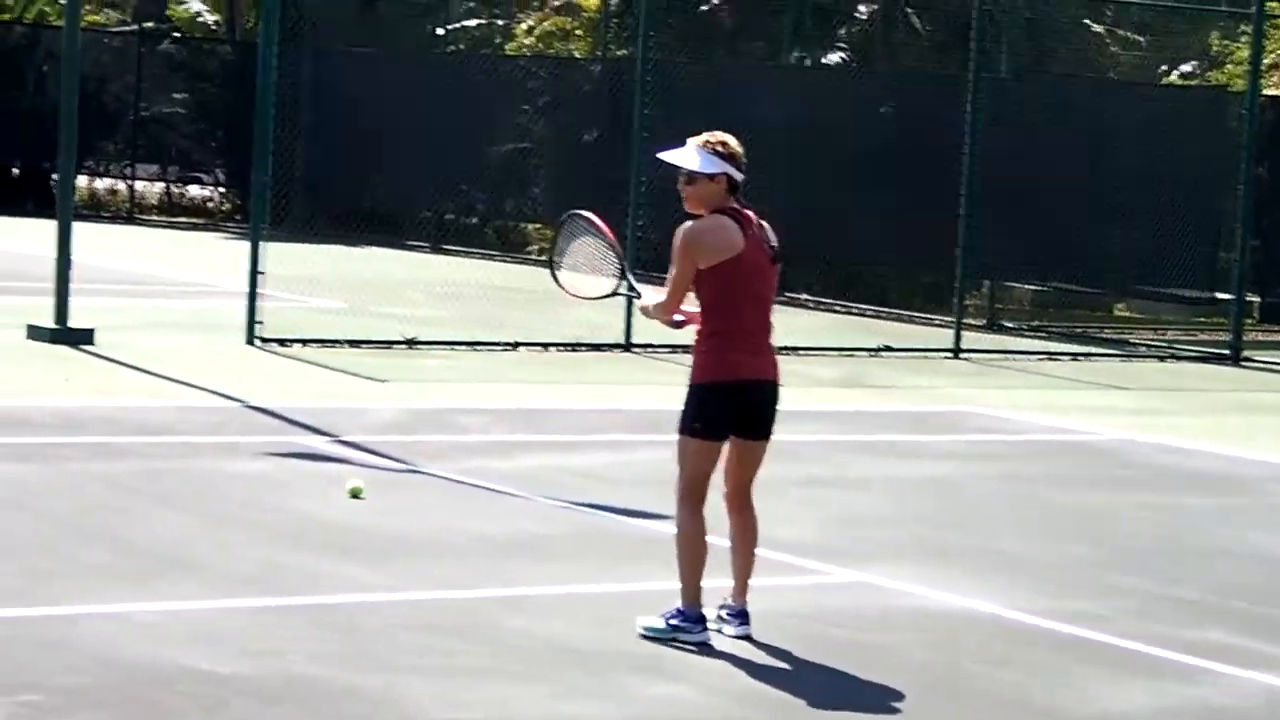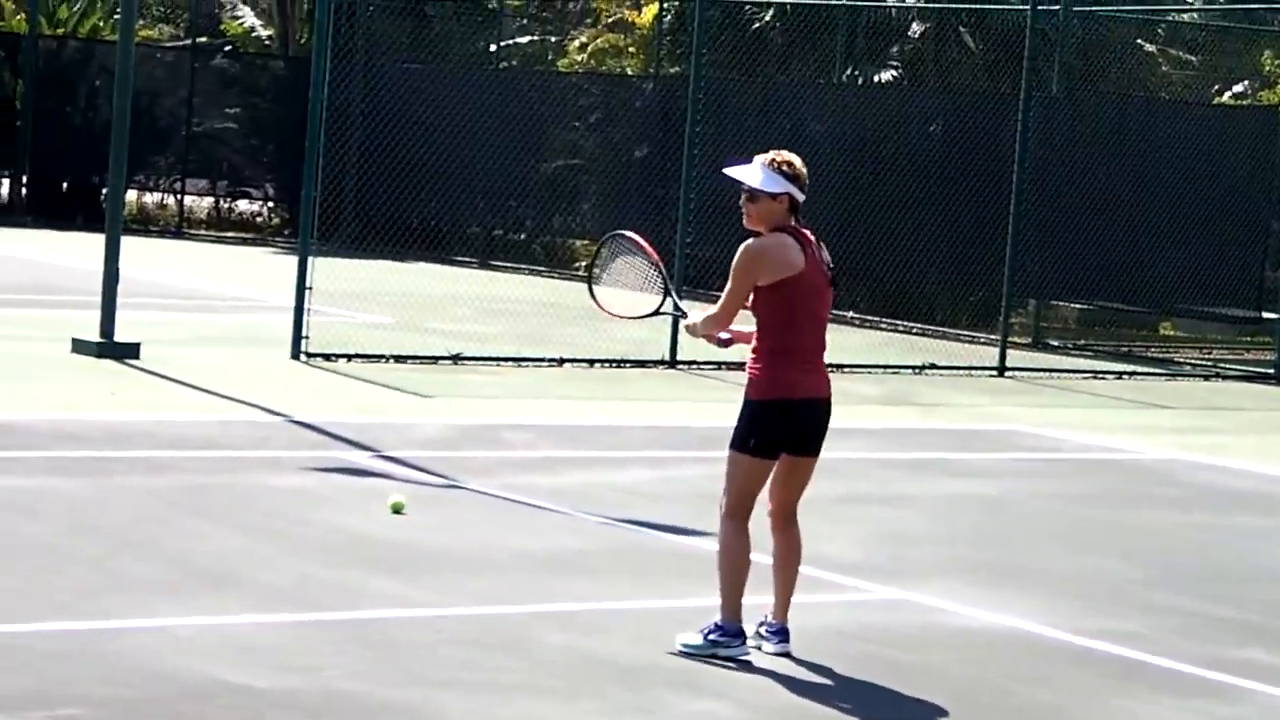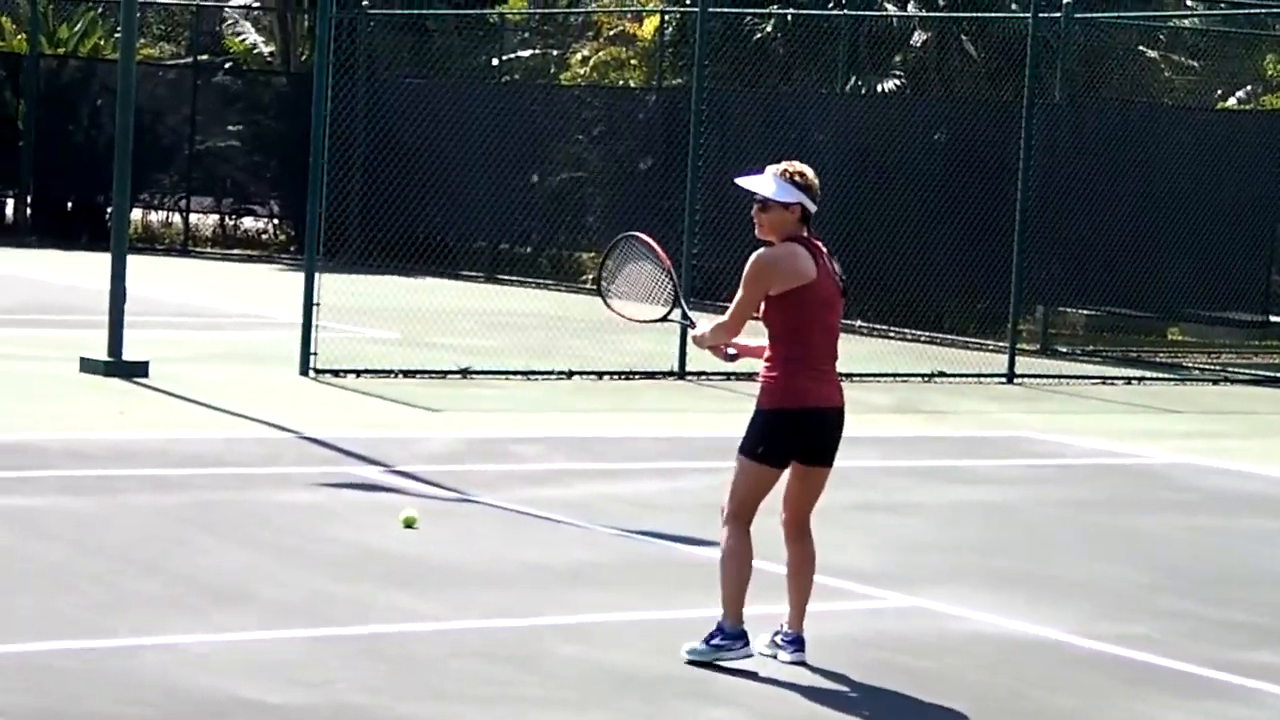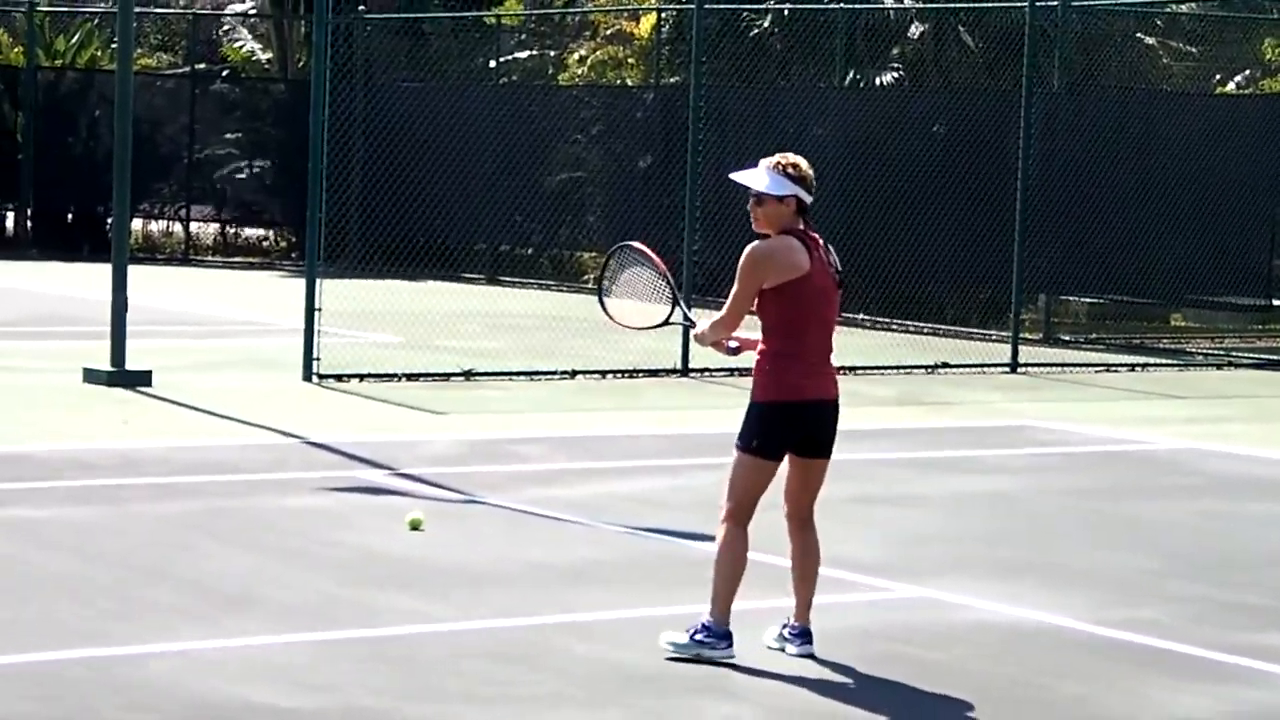
dt=0.2s
person 1, frame 1
left shoulder: (697, 232)
right shoulder: (761, 232)
left elbow: (667, 306)
left wrist: (651, 308)
right wrist: (691, 314)
left hip: (718, 379)
right hip: (762, 379)
left knee: (690, 497)
right knee: (739, 496)
left ankle: (690, 615)
right ankle: (736, 608)
person 1, frame 2
left shoulder: (758, 250)
right shoulder: (815, 251)
left elbow: (719, 319)
left wrist: (696, 325)
right wrist: (737, 335)
left hip: (773, 397)
right hip: (815, 398)
left knee: (734, 513)
right knee: (783, 514)
left ankle: (729, 629)
right ankle: (776, 627)
person 1, frame 3
left shoulder: (770, 260)
right shoulder: (826, 261)
left elbow: (728, 327)
left wrist: (703, 336)
right wrist: (742, 348)
left hip: (786, 406)
right hip: (828, 407)
left knee: (736, 516)
right knee: (797, 523)
left ankle: (731, 630)
right ankle: (792, 635)
person 1, frame 4
left shoulder: (763, 252)
right shoulder: (823, 254)
left elbow: (726, 323)
left wrist: (704, 333)
right wrist: (747, 341)
left hip: (779, 399)
right hip: (823, 400)
left knee: (735, 516)
right knee: (800, 516)
left ankle: (715, 631)
right ankle: (799, 628)
